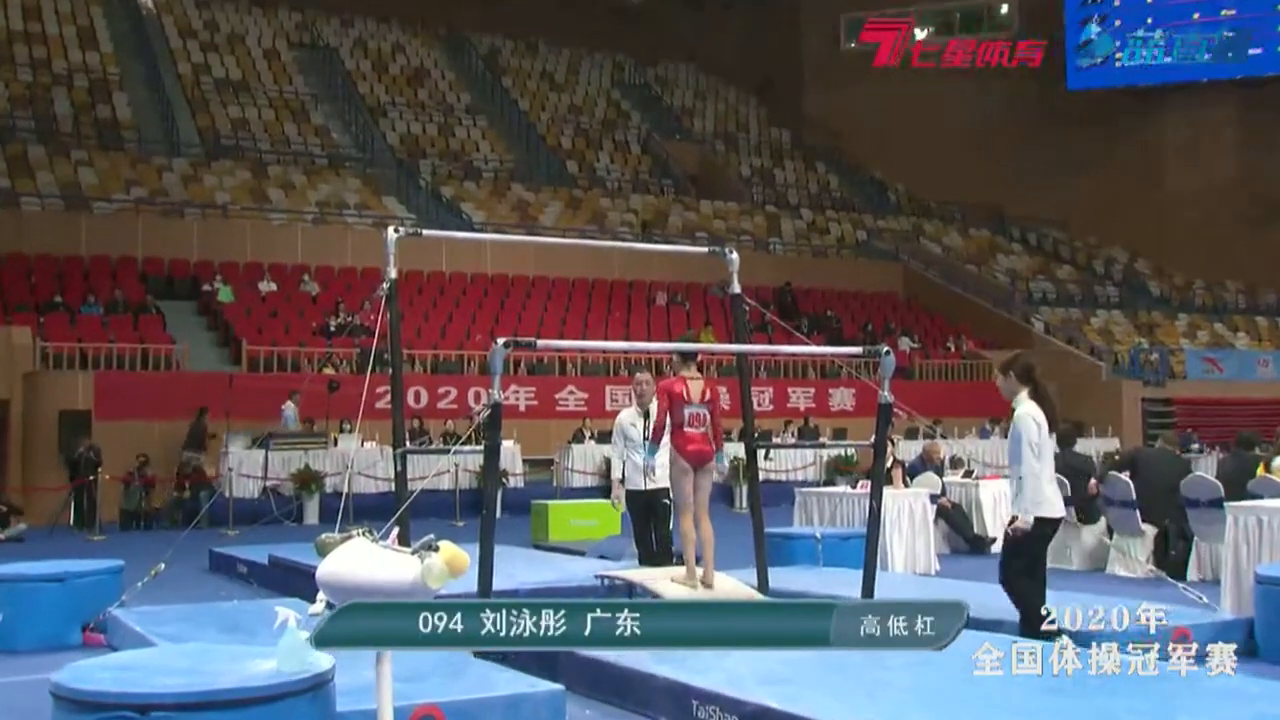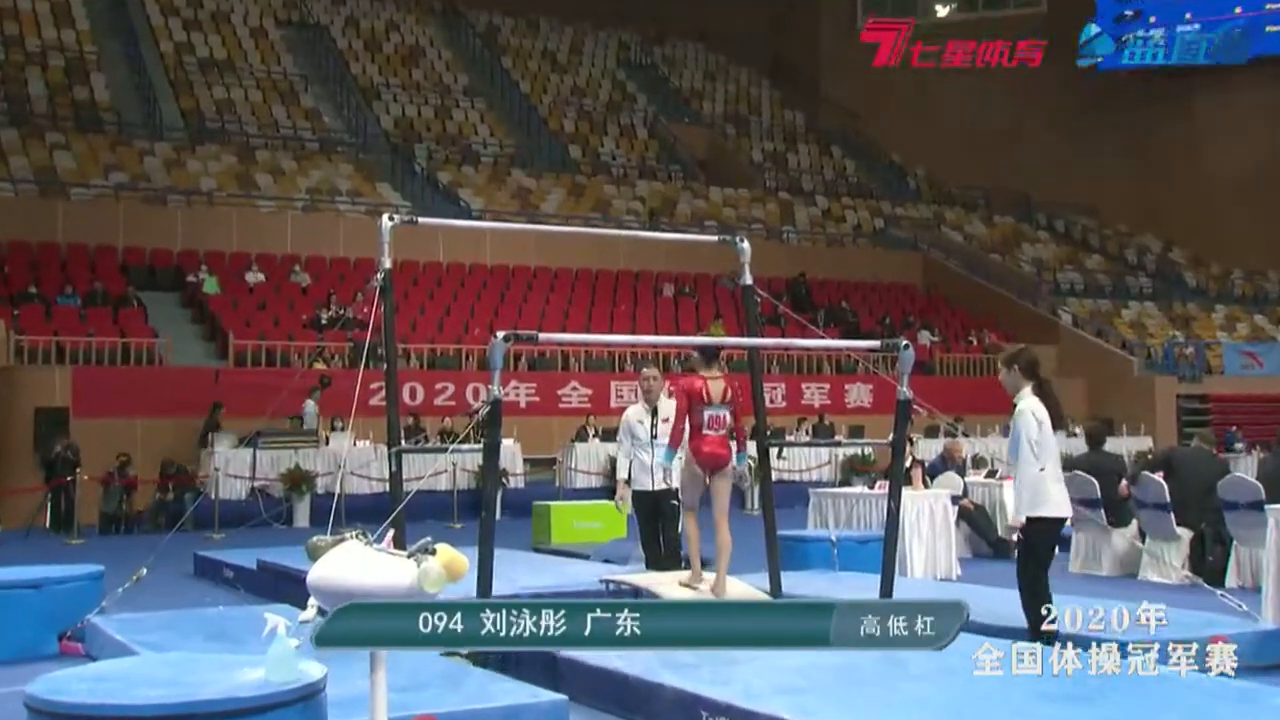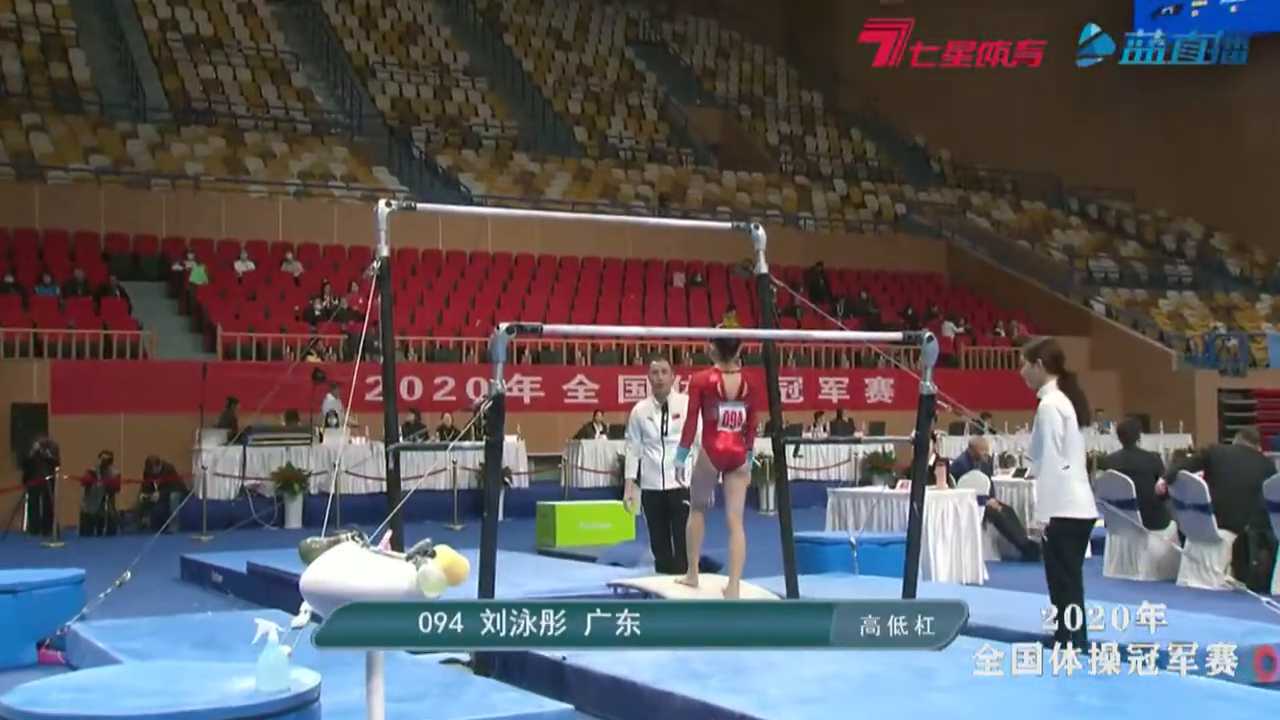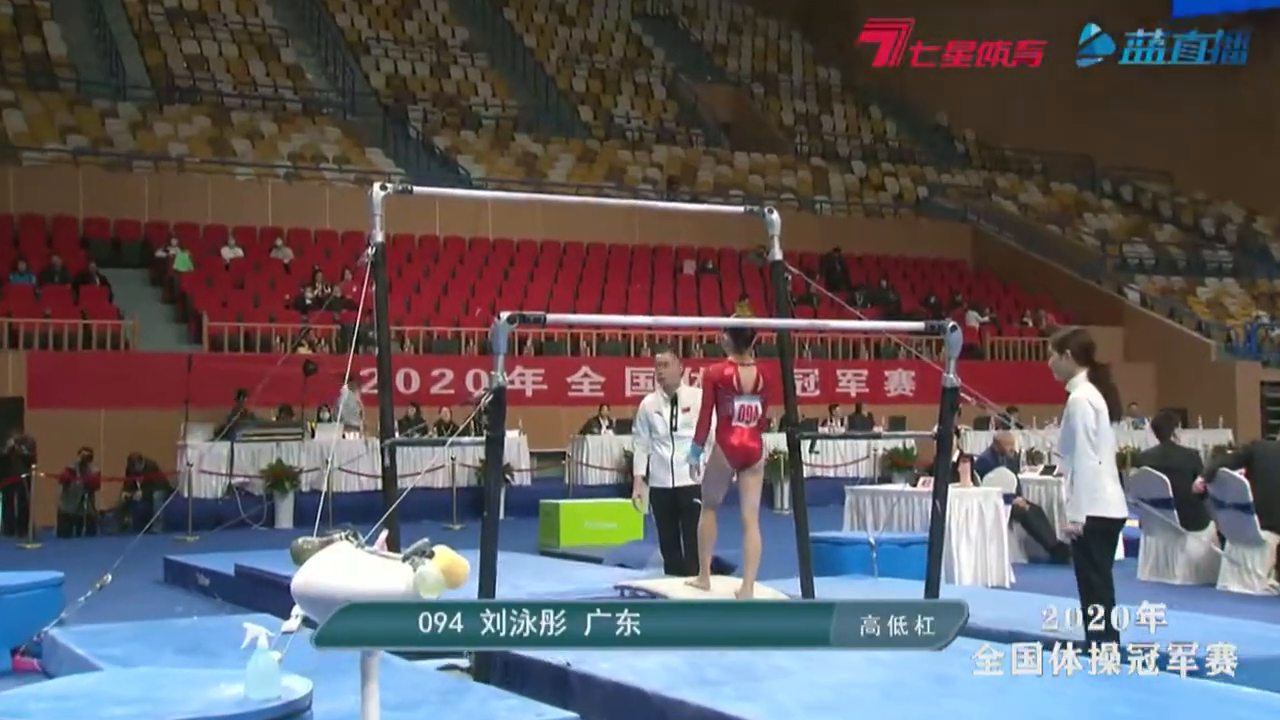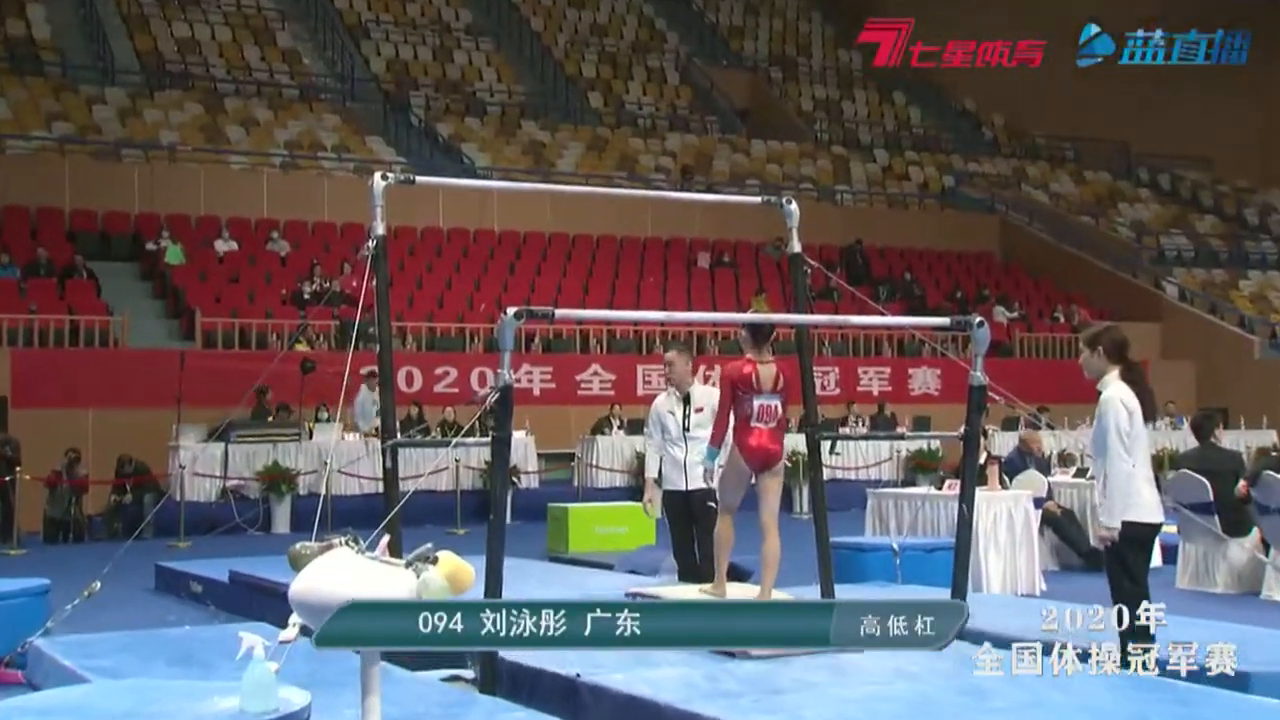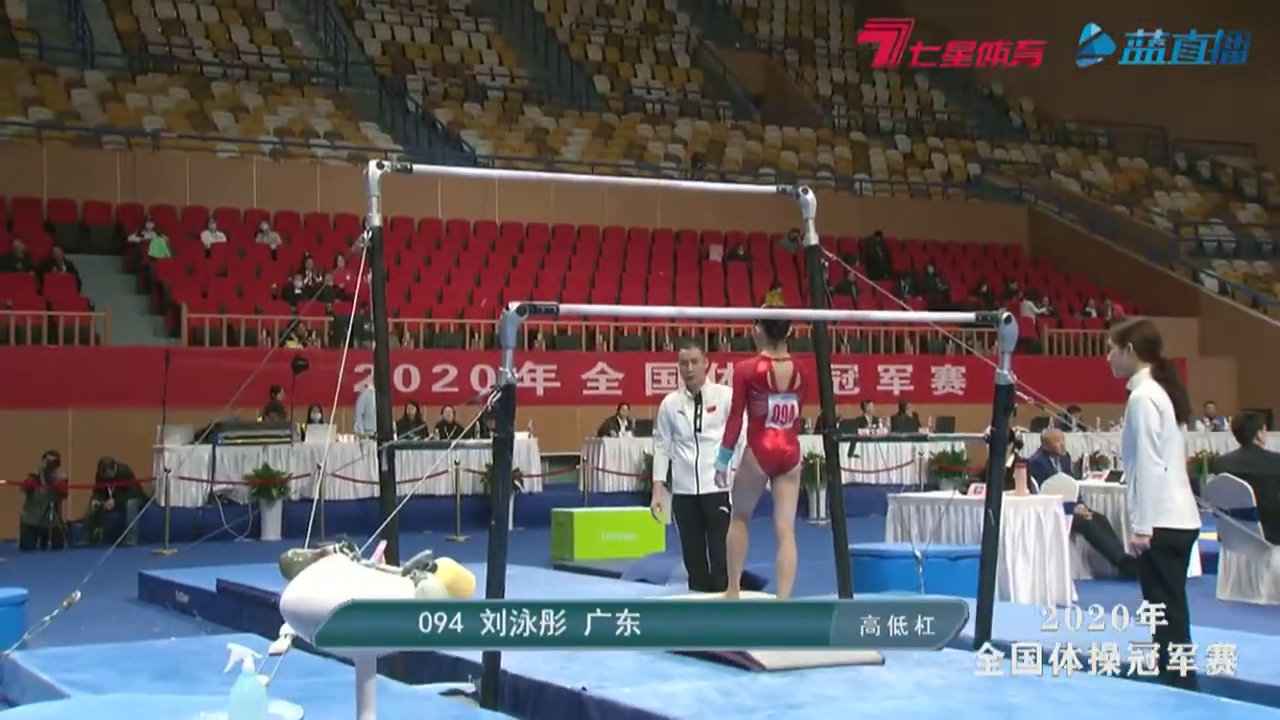
dt=0.4s
person 1, frame 1
left shoulder: (1024, 414)
right shoulder: (1036, 409)
left elbow: (1029, 469)
left wrist: (1024, 515)
left hip: (1035, 509)
right hip: (1045, 507)
left knee: (1012, 575)
right knee: (1028, 576)
person 1, frame 2
left shoulder: (1025, 409)
right shoulder: (1040, 405)
left elbow: (1028, 465)
left wrist: (1020, 513)
left hip: (1039, 508)
right hip: (1051, 505)
left knee: (1032, 582)
right knee: (1035, 580)
person 1, frame 3
left shoulder: (1050, 404)
right shoulder: (1066, 400)
left elbow: (1052, 464)
left wrist: (1041, 514)
left hip: (1063, 509)
right hip: (1078, 507)
left knee: (1064, 589)
right knee: (1066, 587)
right ankle: (1073, 650)
person 1, frame 4
left shoulder: (1080, 398)
right shoulder: (1095, 393)
left elbow: (1084, 461)
left wrist: (1075, 515)
left hip: (1093, 509)
right hip: (1107, 507)
left knee: (1095, 592)
right knee: (1098, 590)
person 1, frame 5
left shoulder: (1112, 397)
right shoulder: (1128, 392)
left elbow: (1117, 464)
left wrist: (1110, 520)
left hip: (1128, 514)
right hip: (1142, 511)
left knee: (1129, 601)
right knee: (1134, 600)
person 1, frame 6
left shoulder: (1142, 397)
right shoulder: (1160, 391)
left elbow: (1149, 467)
left wrist: (1141, 526)
left hip: (1162, 520)
right hip: (1178, 517)
left knee: (1165, 614)
right knee: (1170, 611)
left ankle: (1177, 689)
right ankle: (1179, 686)
person 2, frame 1
left shoulder: (668, 386)
right shoulder: (709, 388)
left elbow: (660, 423)
right elbow: (717, 426)
left wrist: (651, 454)
right wrist: (720, 457)
left hip: (682, 451)
right hip: (705, 452)
left knee: (686, 513)
right knee: (703, 514)
left ankle: (691, 574)
right ankle: (708, 572)
person 2, frame 2
left shoulder: (687, 385)
right shoulder: (730, 387)
left elbow: (679, 424)
right elbow: (739, 427)
left wrist: (668, 459)
right wrist: (742, 459)
left hip: (698, 454)
right hip: (723, 455)
left knee: (689, 512)
right knee: (721, 520)
left ankle: (696, 572)
right ankle: (720, 582)
person 2, frame 3
left shoulder: (701, 380)
right shoulder: (747, 384)
left elbow: (692, 422)
right elbow: (751, 426)
left wrist: (681, 457)
right wrist: (748, 456)
left hip: (712, 451)
right hip: (738, 453)
left knee: (697, 509)
right knee: (735, 522)
left ankle: (692, 575)
right ankle: (733, 586)
person 2, frame 4
left shoulder: (715, 373)
right shoulder: (762, 376)
left elbow: (706, 416)
right elbow: (762, 418)
left wrist: (695, 453)
left hip: (727, 446)
right hip: (754, 448)
left knee: (709, 508)
right knee: (751, 520)
left ankle: (704, 575)
right ankle: (748, 587)
person 2, frame 5
left shoulder: (733, 371)
right shoulder: (782, 374)
left elbow: (723, 417)
right elbow: (782, 419)
left wrist: (710, 456)
left hip: (745, 448)
right hip: (774, 450)
left knee: (725, 512)
right knee: (770, 524)
left ankle: (719, 583)
right ankle: (766, 594)
person 2, frame 6
left shoulder: (746, 369)
right shoulder: (799, 372)
left elbow: (736, 417)
right elbow: (797, 418)
left wrist: (723, 458)
left hip: (759, 450)
right hip: (789, 452)
left knee: (739, 518)
right knee: (785, 530)
left ankle: (733, 591)
right ankle: (782, 600)
person 3, frame 1
right shoulder: (624, 417)
right elbow: (617, 452)
right wrist: (615, 485)
left hip: (661, 483)
right hip: (634, 485)
left knee: (663, 535)
right knee: (641, 535)
person 3, frame 2
left shoulder: (676, 409)
right shoulder: (630, 414)
right elbow: (623, 451)
right wrist: (620, 485)
left hip: (669, 483)
right hip: (641, 486)
left knee: (671, 537)
right knee: (648, 538)
person 3, frame 3
left shoulder: (687, 404)
right shoulder: (640, 410)
right elbow: (632, 448)
right wrist: (629, 485)
left hip: (681, 483)
right hip: (651, 485)
left knee: (683, 539)
right knee: (658, 541)
person 3, frame 4
left shoulder: (698, 397)
right shoulder: (648, 404)
right elbow: (641, 444)
right wrist: (637, 483)
left hip: (692, 480)
right hip: (660, 483)
left knee: (694, 541)
right knee: (668, 541)
person 3, frame 5
left shoulder: (713, 397)
right shoulder: (660, 403)
right elbow: (653, 445)
right wrist: (649, 486)
left hip: (706, 484)
right hip: (673, 486)
left knee: (709, 547)
right knee: (682, 547)
person 3, frame 6
left shoulder: (726, 396)
right shoulder: (670, 403)
right elbow: (662, 447)
right wrist: (657, 489)
left hip: (718, 487)
right hip: (684, 490)
left knee: (721, 553)
right knee: (692, 554)
